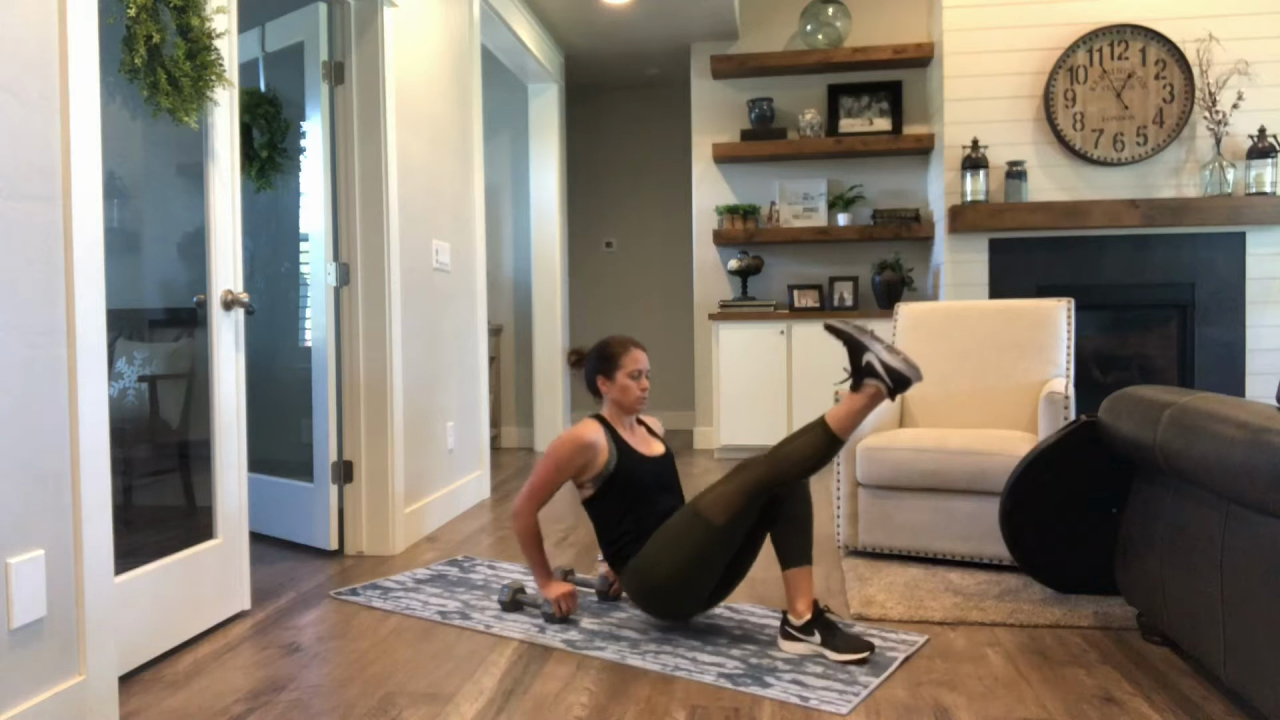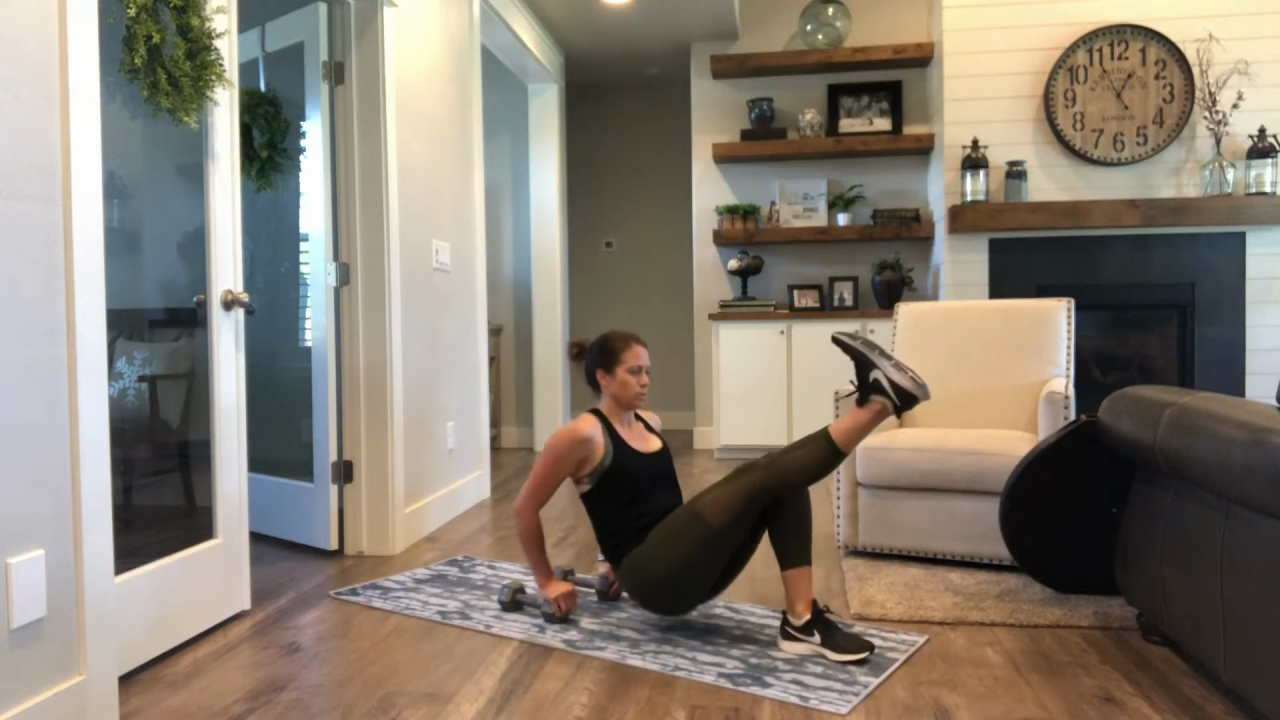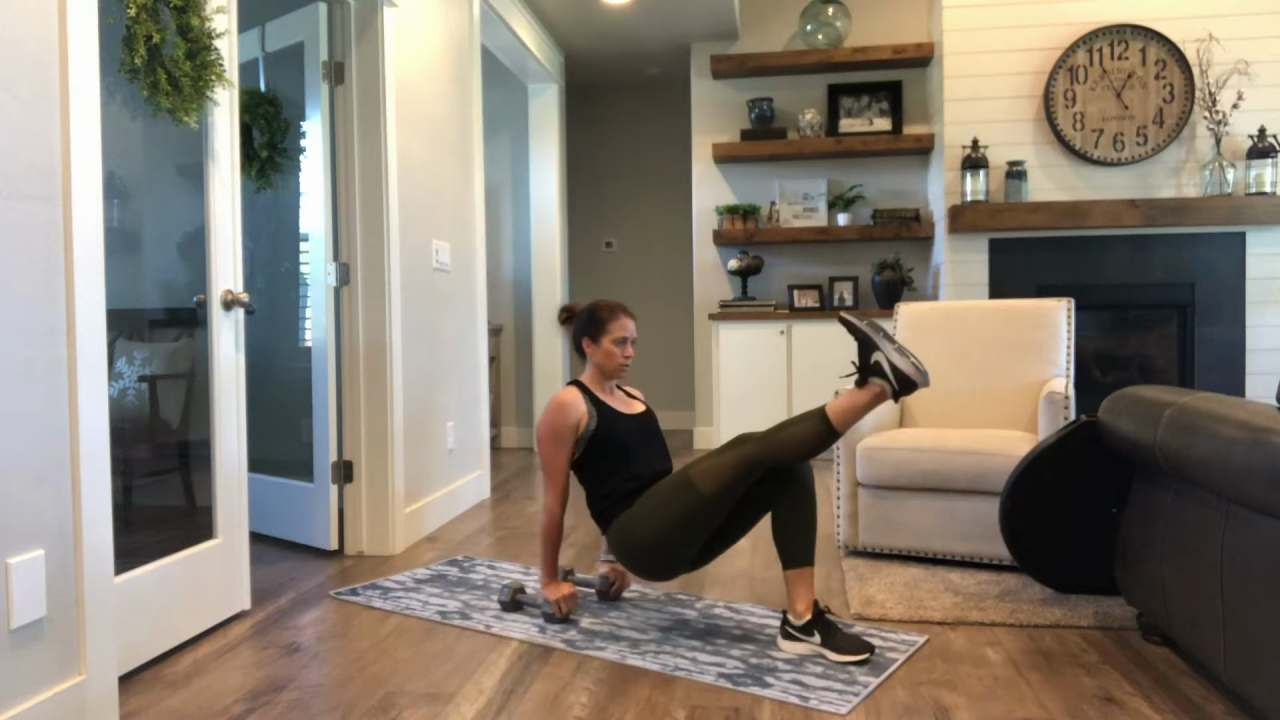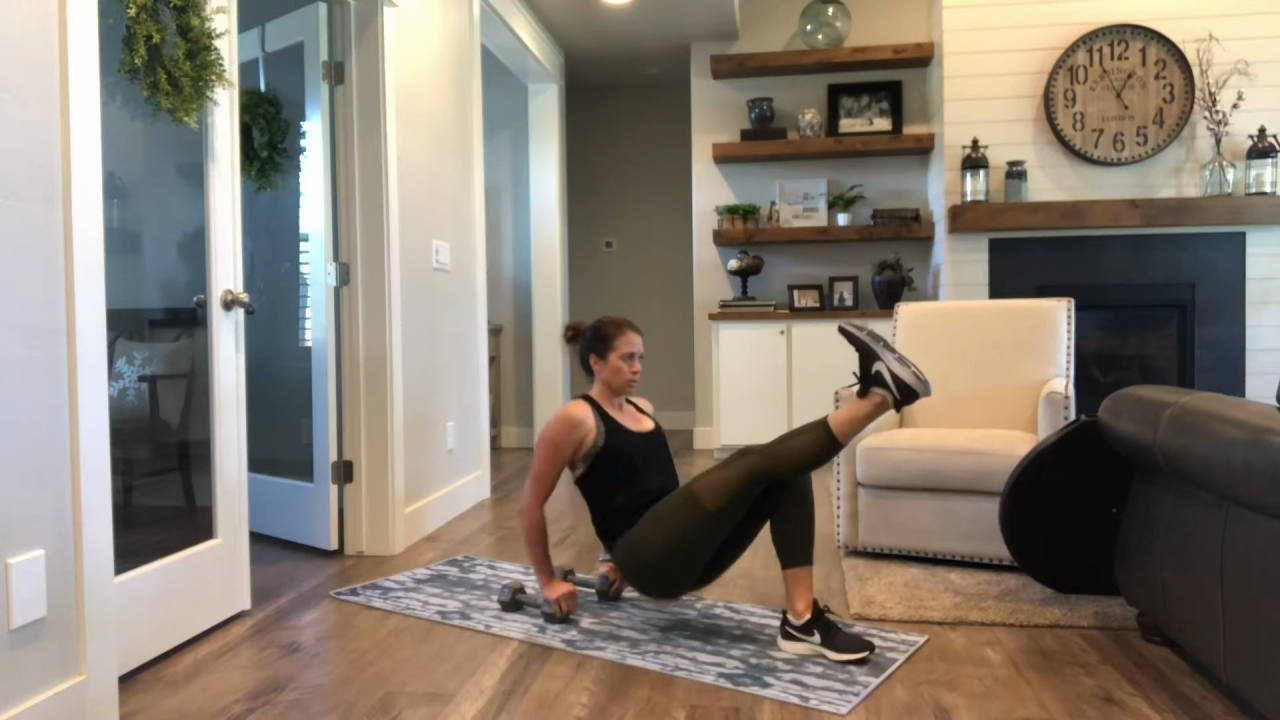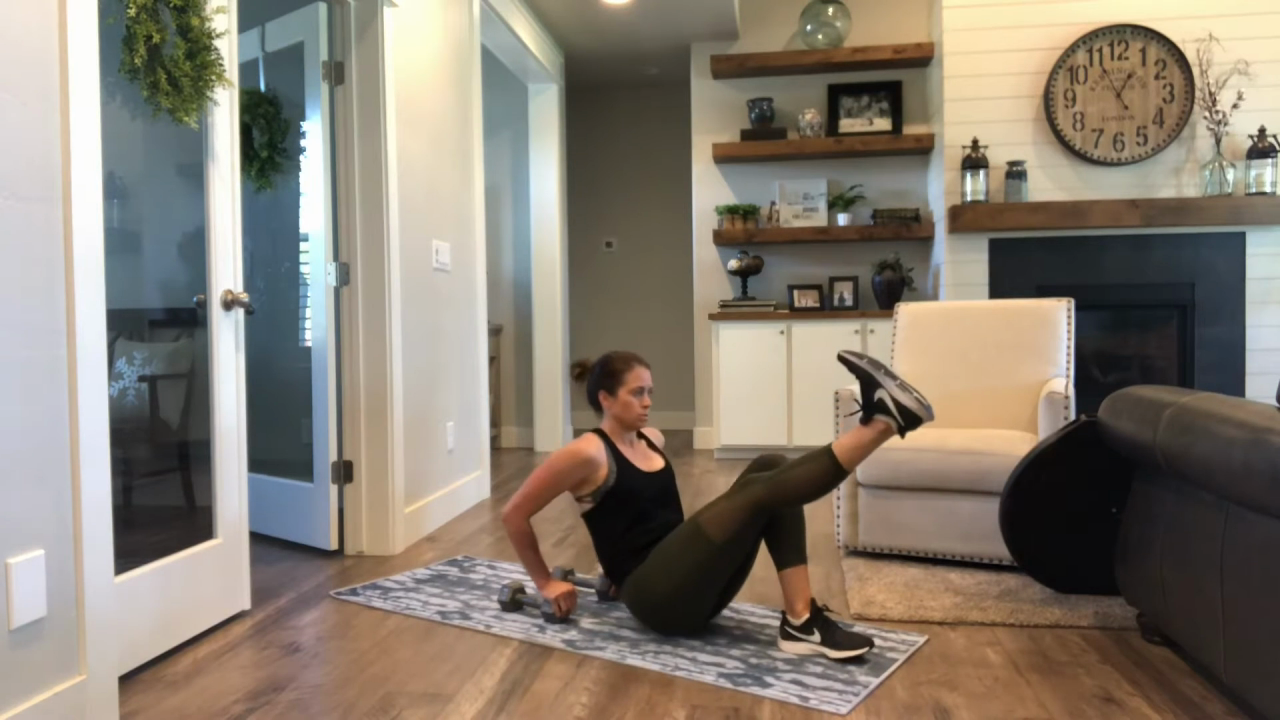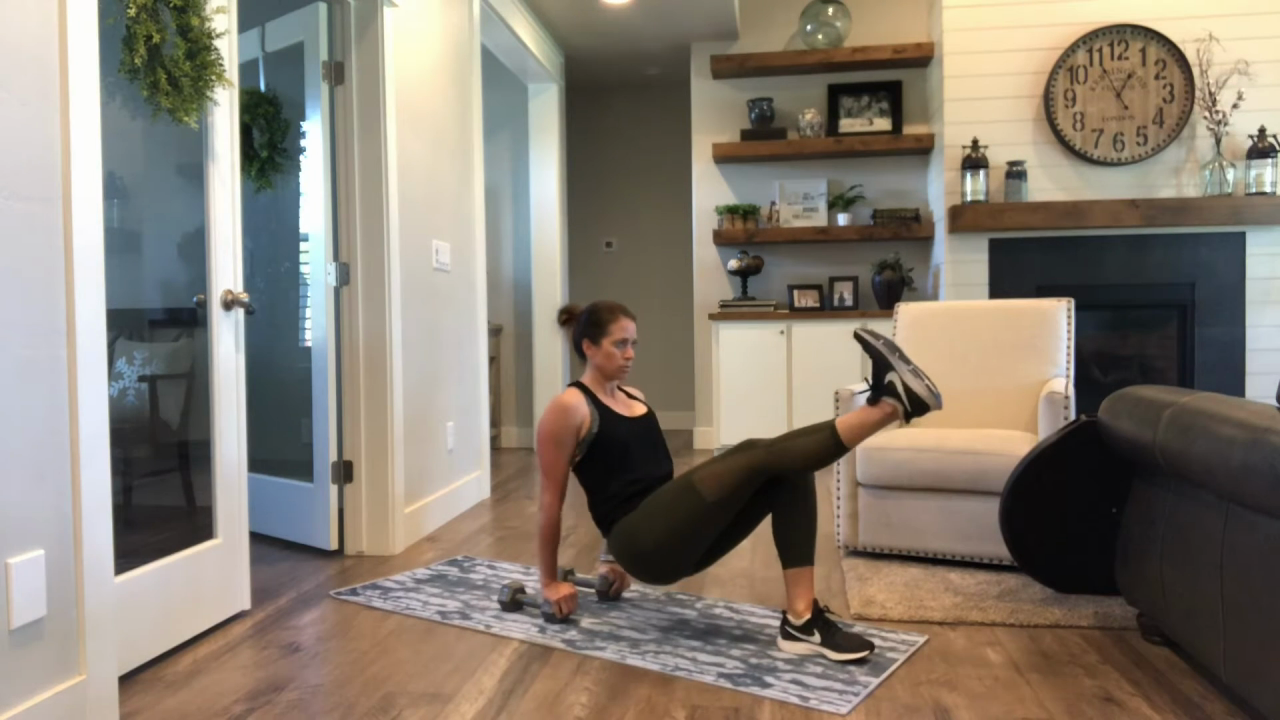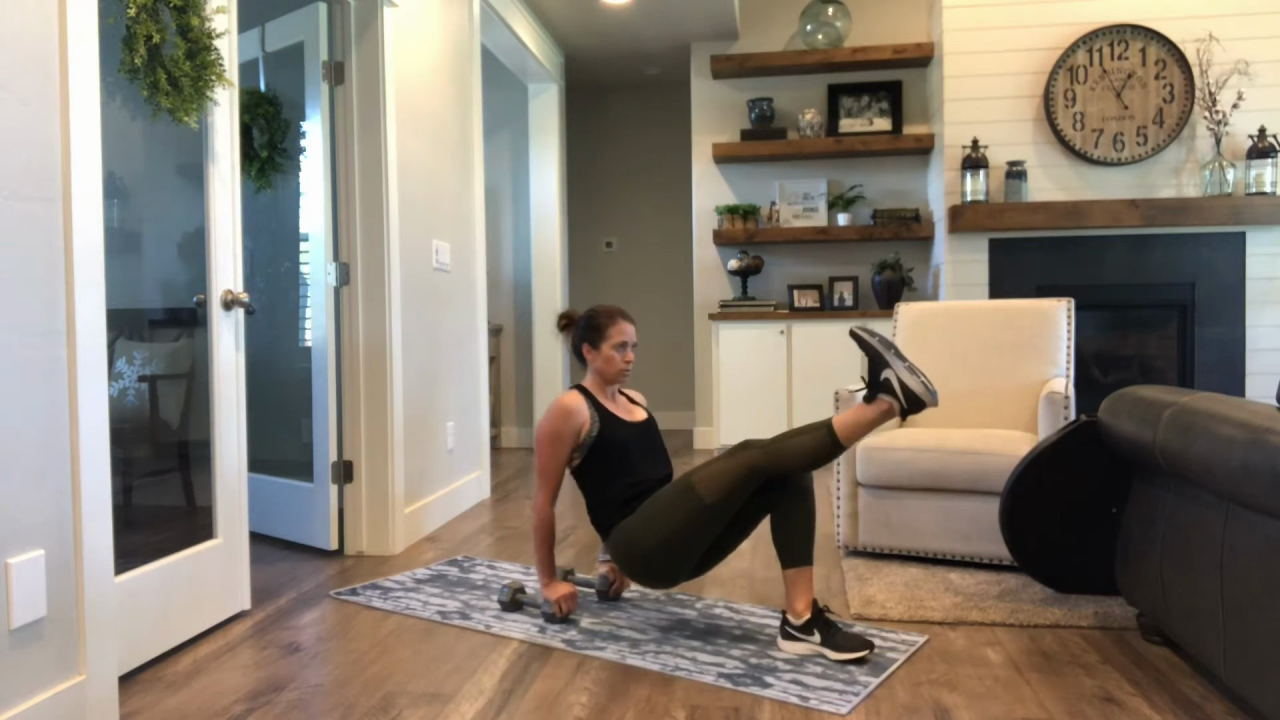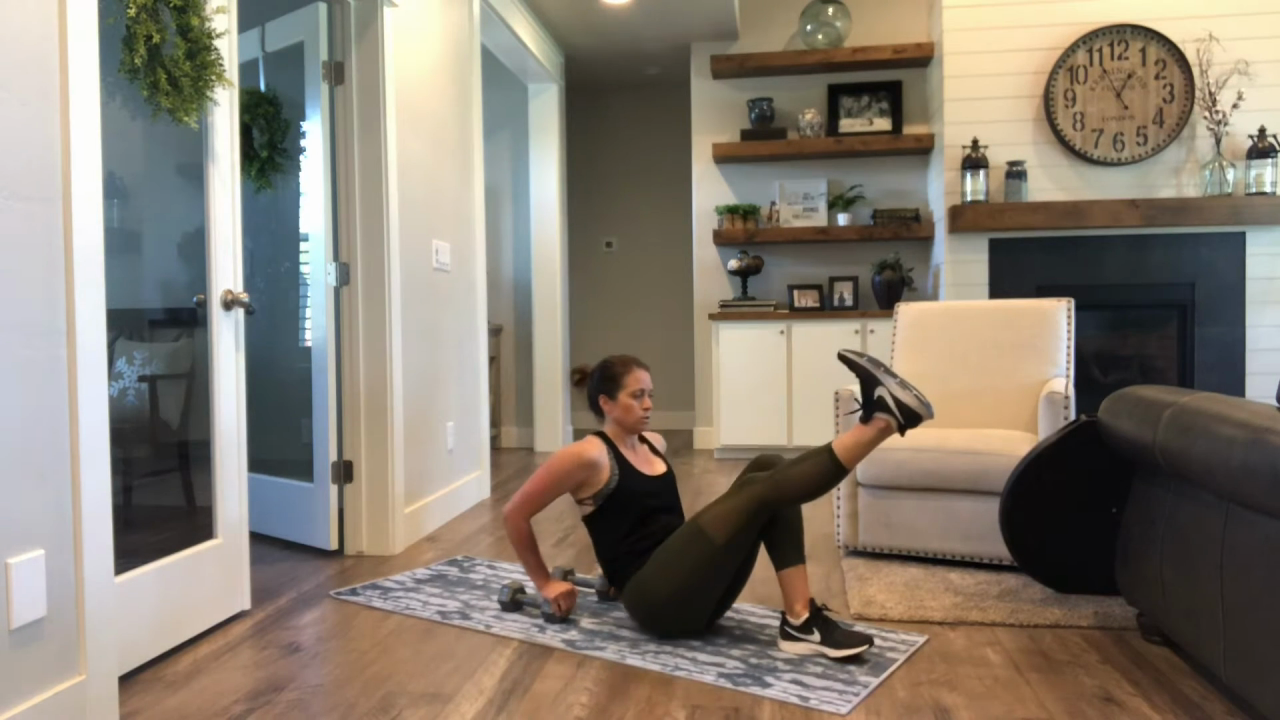
dt=0.5s
person 1, frame 1
left shoulder: (650, 429)
right shoulder: (585, 440)
right elbow: (523, 509)
left wrist: (614, 560)
right wrist: (547, 582)
left hip: (694, 569)
right hip: (657, 580)
left knee: (785, 479)
right knee: (757, 474)
left ankle: (801, 623)
person 1, frame 2
left shoulder: (649, 423)
right shoulder: (582, 435)
right elbow: (526, 507)
left wrist: (612, 561)
right wrist: (546, 582)
left hip: (688, 564)
right hip: (653, 576)
left knee: (780, 478)
right knee: (756, 478)
left ankle: (801, 623)
person 1, frame 3
left shoulder: (632, 397)
right shoulder: (567, 407)
right elbow: (554, 500)
left wrist: (611, 559)
right wrist: (550, 581)
left hip: (680, 532)
right hip: (645, 540)
left knee: (787, 468)
right knee: (752, 450)
left ankle: (802, 621)
right ankle: (876, 387)
person 1, frame 4
left shoulder: (640, 409)
right shoulder: (575, 419)
right elbow: (531, 505)
left wrist: (614, 559)
right wrist: (548, 581)
left hip: (685, 551)
right hip: (649, 562)
left knee: (785, 474)
right knee: (752, 463)
left ankle: (801, 624)
person 1, frame 5
left shoulder: (652, 440)
right shoulder: (587, 455)
right elbow: (513, 514)
right wrist: (546, 583)
left hip: (693, 581)
right hip: (656, 594)
left knee: (771, 469)
right knee: (758, 492)
left ankle: (801, 623)
person 1, frame 6
left shoulder: (633, 398)
right shoulder: (569, 409)
right elbow: (551, 500)
left wrist: (619, 560)
right wrist: (550, 581)
left hip: (679, 535)
right hip: (647, 544)
left knee: (789, 471)
right knee: (756, 457)
left ankle: (802, 622)
right ankle: (889, 405)
person 1, frame 7
left shoulder: (634, 400)
right shoulder: (569, 410)
right elbow: (544, 502)
left wrist: (619, 560)
right wrist: (548, 581)
left hip: (678, 538)
right hip: (645, 547)
left knee: (787, 471)
right knee: (753, 457)
left ankle: (801, 622)
right ankle: (884, 403)
person 1, frame 8
left shoulder: (652, 444)
right shoulder: (587, 457)
right elbow: (514, 513)
right wrist: (546, 583)
left hip: (693, 583)
right hip: (657, 598)
left knee: (767, 469)
right knee: (759, 490)
left ankle: (801, 623)
